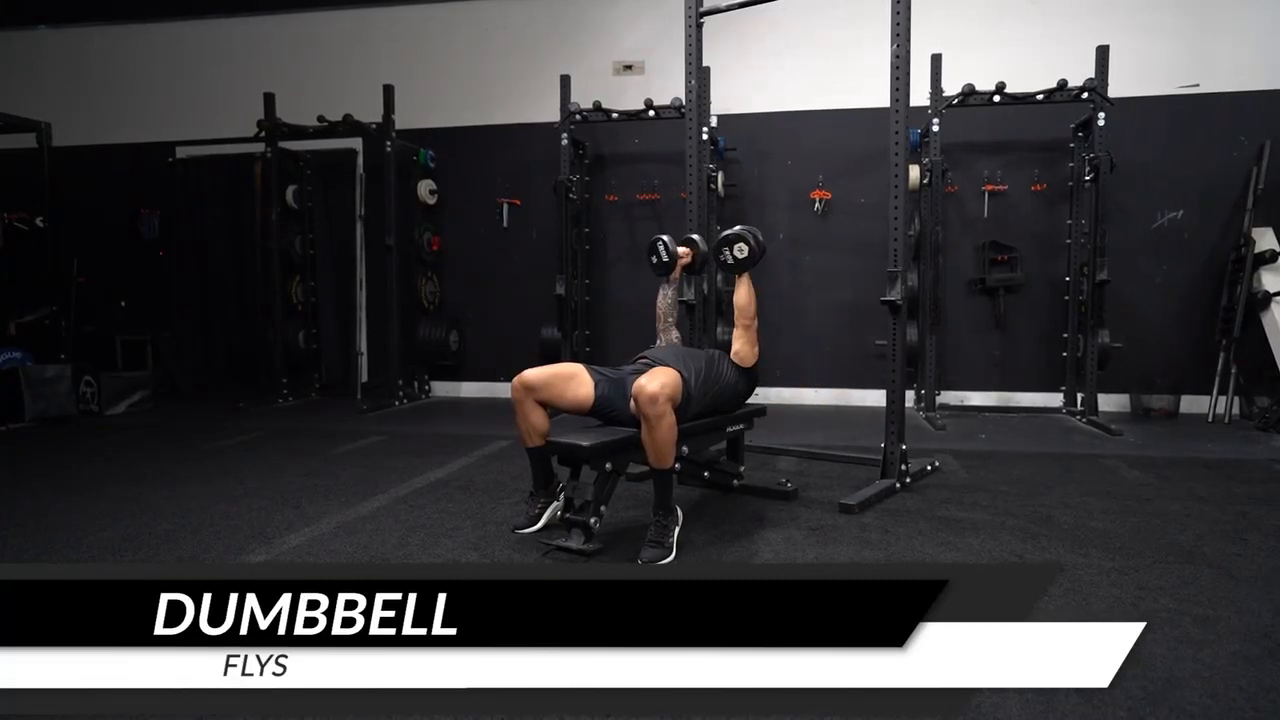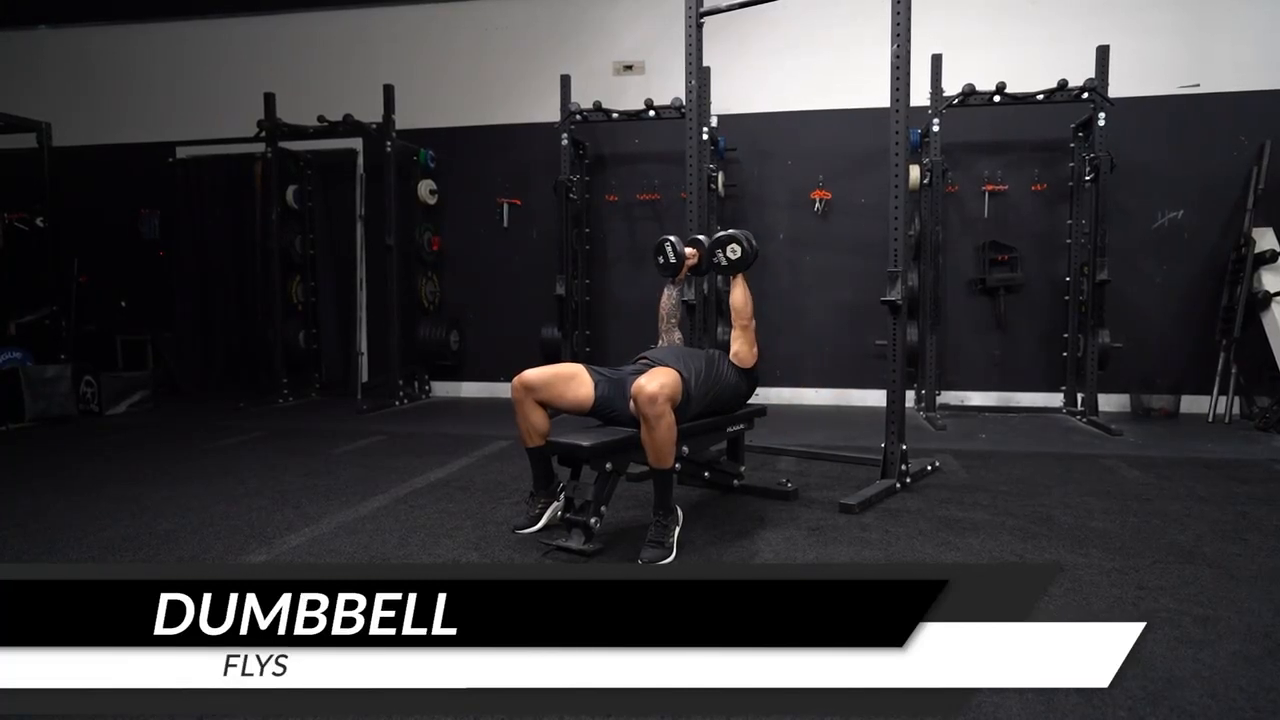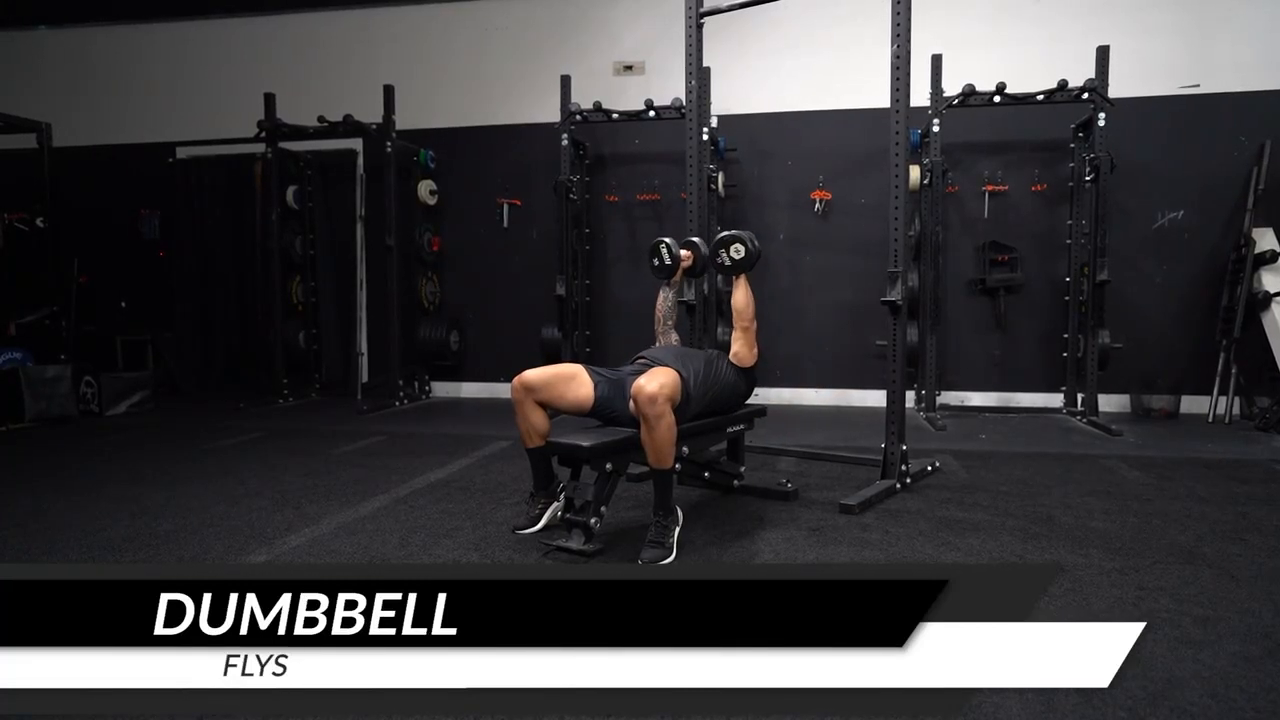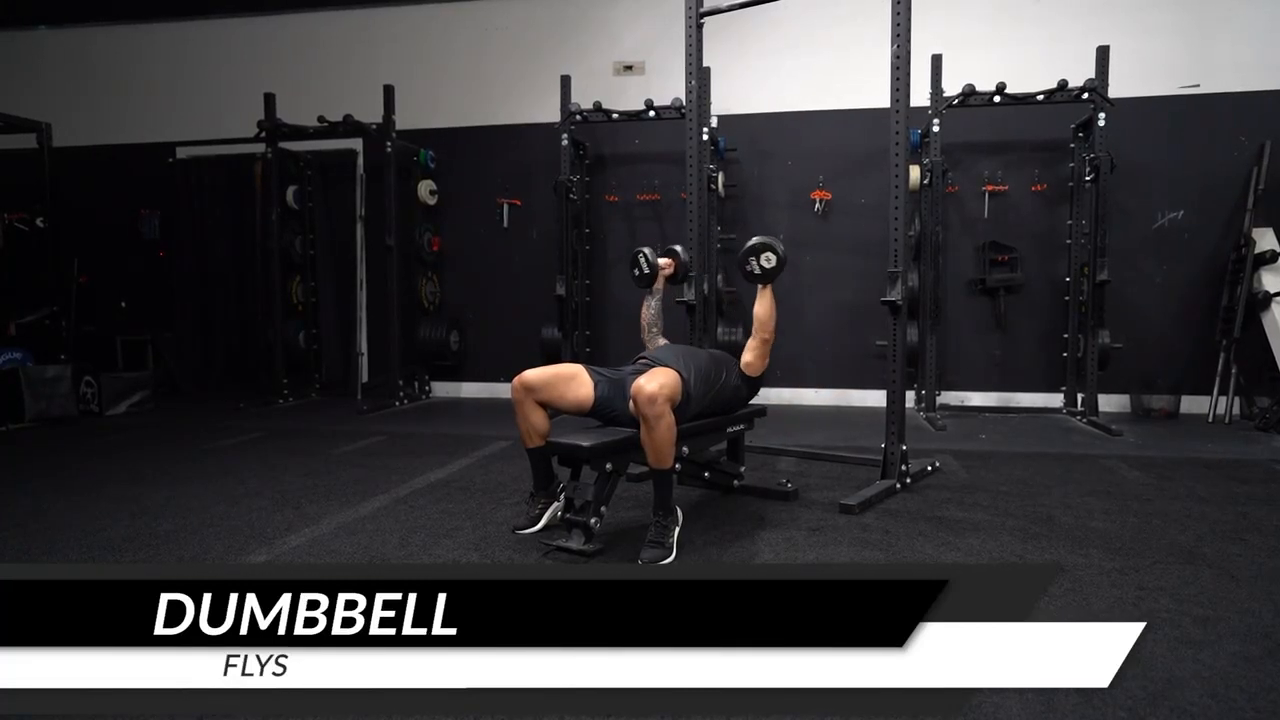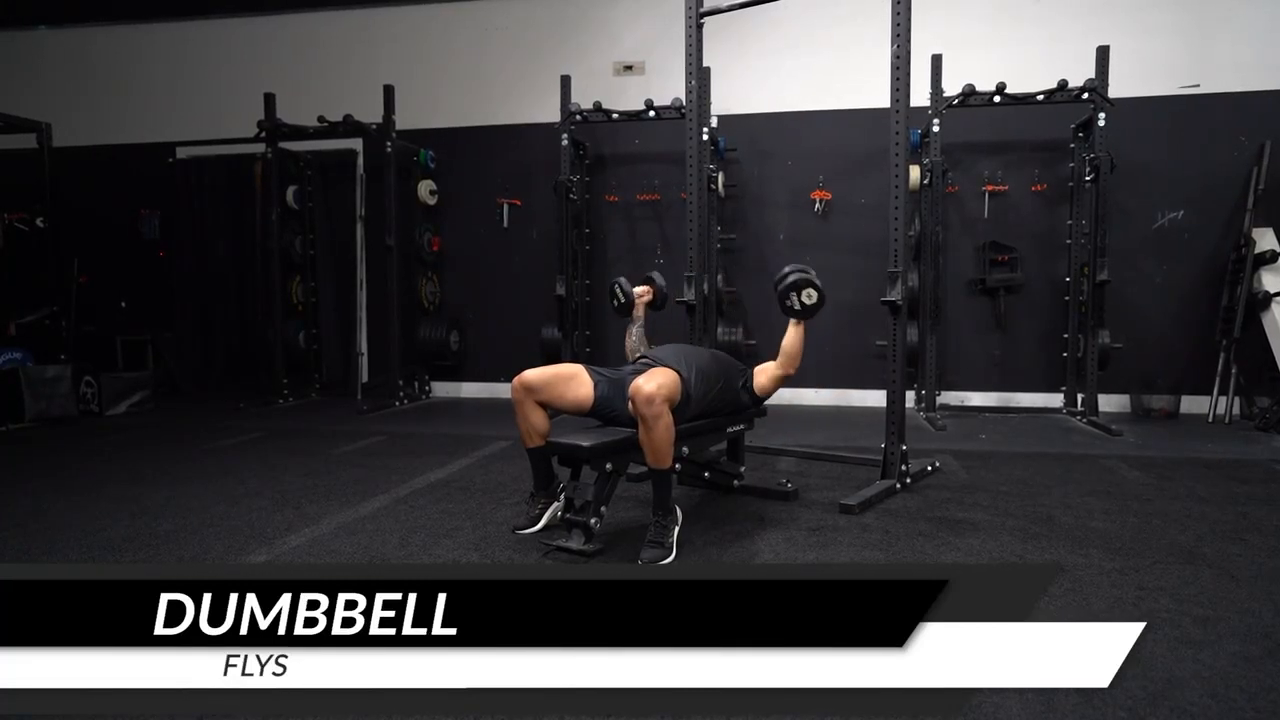
dt=0.3s
person 1, frame 1
left shoulder: (738, 377)
right shoulder: (692, 359)
left elbow: (746, 324)
right elbow: (666, 322)
left wrist: (741, 272)
right wrist: (674, 272)
left hip: (656, 390)
right hip: (624, 379)
left knee: (650, 393)
right knee: (525, 384)
left ankle: (665, 516)
right ankle: (546, 491)
person 1, frame 2
left shoulder: (738, 378)
right shoulder: (694, 360)
left elbow: (743, 324)
right elbow: (669, 324)
left wrist: (736, 273)
right wrist: (678, 274)
left hip: (656, 392)
right hip: (625, 379)
left knee: (649, 393)
right knee: (525, 385)
left ankle: (666, 516)
right ankle: (547, 493)
person 1, frame 3
left shoulder: (736, 378)
right shoulder: (690, 360)
left elbow: (744, 325)
right elbow: (664, 326)
left wrist: (739, 274)
right wrist: (674, 276)
left hip: (655, 390)
right hip: (624, 379)
left knee: (649, 393)
right knee: (524, 385)
left ankle: (666, 517)
right ankle: (547, 492)
person 1, frame 4
left shoulder: (738, 380)
right shoulder: (699, 360)
left elbow: (762, 337)
right elbow: (651, 334)
left wrist: (764, 284)
right wrist: (658, 283)
left hip: (654, 392)
right hip: (625, 379)
left knee: (648, 393)
right knee: (525, 385)
left ankle: (665, 516)
right ankle: (547, 493)
person 1, frame 5
left shoulder: (743, 383)
left elbow: (784, 368)
right elbow: (638, 355)
left wrist: (796, 319)
right wrist: (639, 308)
left hip: (652, 392)
right hip: (625, 379)
left knee: (647, 392)
right knee: (524, 385)
left ankle: (665, 516)
right ankle: (547, 493)
